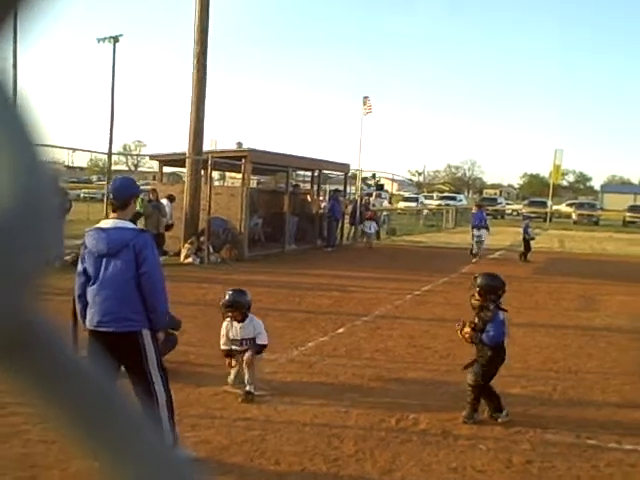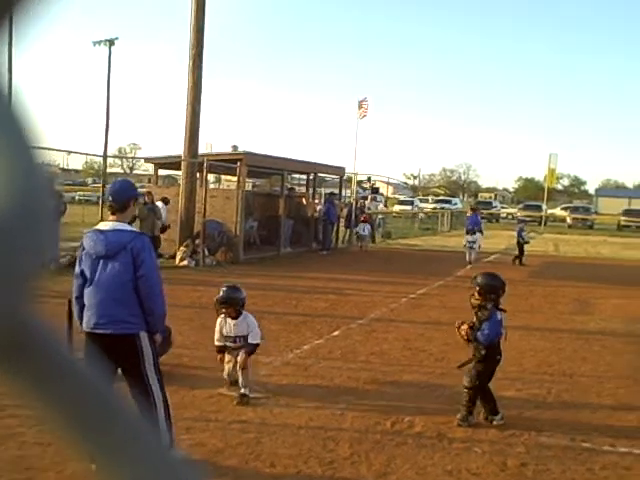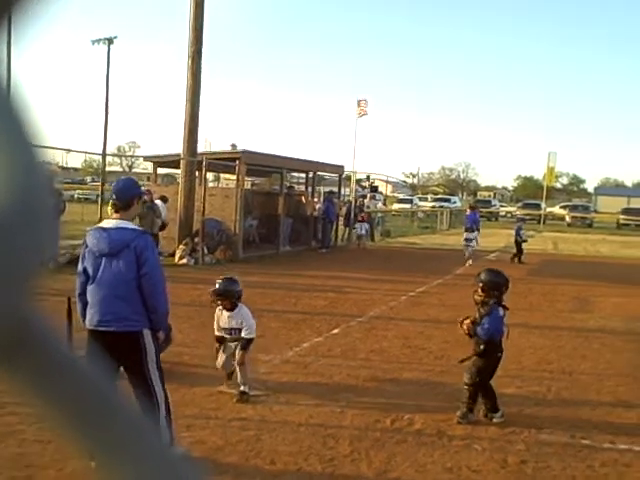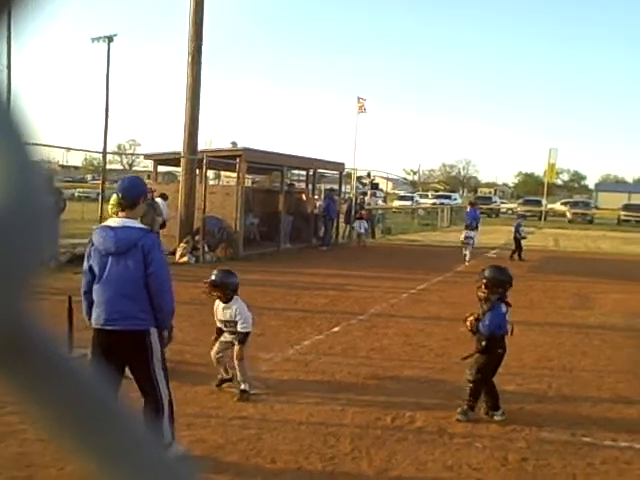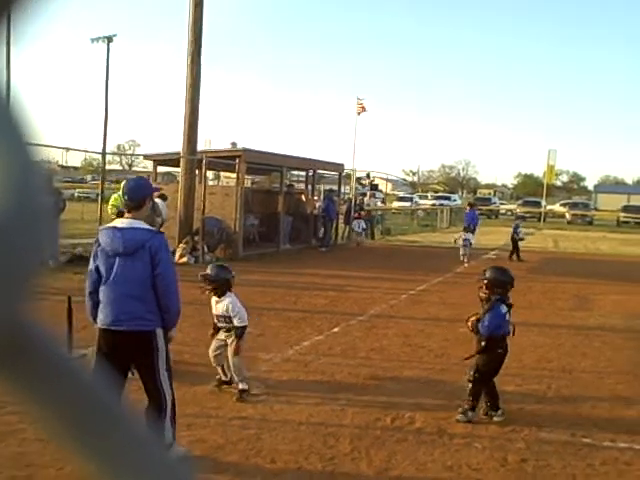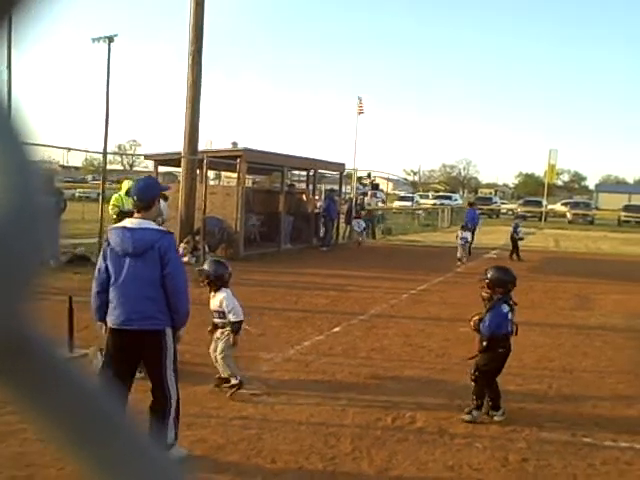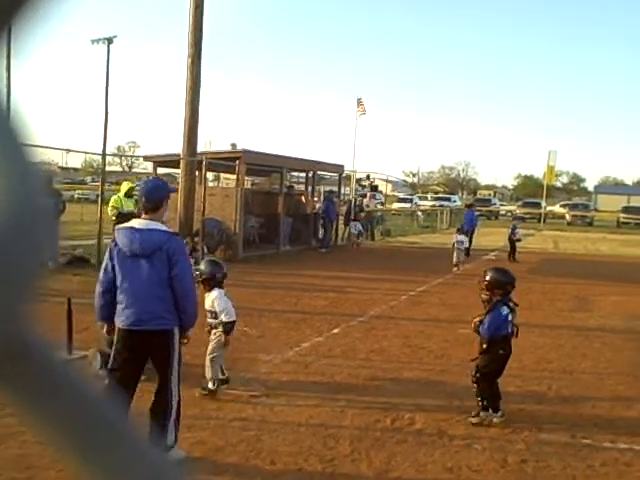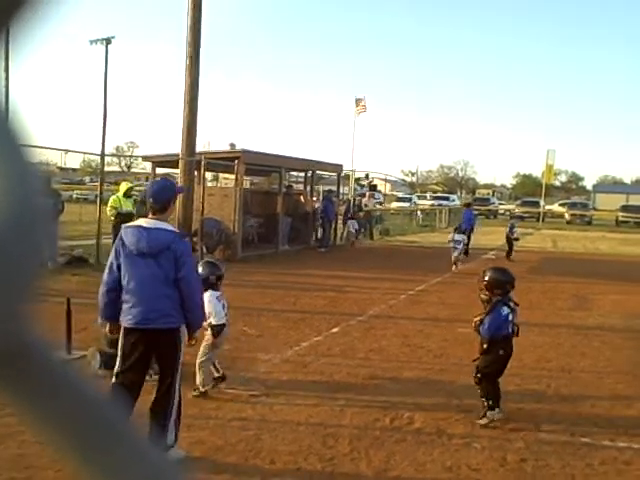
dt=0.1s
person 1, frame 1
left shoulder: (90, 240)
right shoulder: (139, 240)
left elbow: (81, 287)
right elbow: (153, 287)
left wrist: (87, 321)
right wrist: (159, 324)
left hip: (98, 328)
right hip: (133, 328)
right knee: (153, 389)
right ankle: (166, 447)
person 1, frame 2
left shoulder: (88, 241)
right shoulder: (137, 241)
left elbow: (78, 288)
right elbow: (151, 289)
left wrist: (85, 321)
right wrist: (157, 327)
left hip: (95, 329)
right hip: (131, 330)
right knee: (150, 390)
person 1, frame 3
left shoulder: (91, 239)
right shoulder: (140, 240)
left elbow: (81, 285)
right elbow: (154, 287)
left wrist: (88, 319)
right wrist: (160, 325)
left hip: (98, 327)
right hip: (135, 327)
right knee: (151, 389)
person 1, frame 4
left shoulder: (97, 237)
right shoulder: (146, 239)
left elbow: (87, 285)
right elbow: (160, 286)
left wrist: (93, 317)
right wrist: (165, 323)
left hip: (103, 326)
right hip: (140, 326)
right knee: (155, 389)
right ankle: (162, 446)
person 1, frame 5
left shoulder: (103, 237)
right shoulder: (154, 240)
left elbow: (92, 284)
right elbow: (167, 286)
left wrist: (98, 317)
right wrist: (170, 323)
left hip: (110, 325)
right hip: (147, 326)
right knee: (159, 388)
right ankle: (163, 445)
person 1, frame 6
left shoulder: (112, 237)
right shoulder: (162, 240)
left elbow: (100, 284)
right elbow: (176, 286)
left wrist: (103, 318)
right wrist: (179, 322)
left hip: (119, 325)
right hip: (156, 326)
left knee: (112, 388)
right knee: (165, 389)
right ankle: (163, 446)
person 1, frame 7
left shoulder: (119, 238)
right shoulder: (170, 241)
left elbow: (105, 284)
right elbow: (184, 287)
left wrist: (106, 318)
right wrist: (187, 323)
left hip: (126, 325)
right hip: (163, 326)
left knee: (117, 385)
right knee: (167, 388)
right ankle: (162, 448)
person 1, frame 8
left shoulder: (125, 236)
right shoulder: (176, 242)
left elbow: (110, 283)
right elbow: (190, 288)
left wrist: (110, 317)
right wrist: (194, 324)
left hip: (132, 324)
right hip: (168, 325)
left knee: (123, 384)
right knee: (168, 388)
right ankle: (161, 447)
person 2, frame 1
left shoulder: (493, 314)
right shoulder: (484, 309)
left elbow: (491, 338)
right elbow: (481, 328)
left wrist: (472, 335)
right wrist: (470, 329)
left hip: (492, 355)
right hip: (486, 354)
left knee: (475, 381)
right knee: (482, 383)
left ankle: (471, 413)
right ankle: (498, 411)
person 2, frame 2
left shoulder: (491, 314)
right shoulder: (483, 309)
left elbow: (486, 337)
left wrist: (469, 334)
right wrist: (467, 328)
left hip: (488, 355)
right hip: (484, 354)
left knee: (471, 382)
right knee: (480, 384)
left ankle: (466, 415)
right ankle: (493, 414)
person 2, frame 3
left shoulder: (493, 310)
right shoulder: (489, 305)
left elbow: (485, 332)
left wrist: (470, 328)
right wrist: (472, 323)
left hip: (488, 351)
right hip: (488, 350)
left knee: (472, 380)
right knee: (482, 381)
left ankle: (467, 412)
right ankle: (493, 411)
person 2, frame 4
left shoulder: (495, 306)
right shoulder: (493, 302)
left elbow: (486, 328)
left wrist: (473, 325)
right wrist: (475, 321)
left hip: (491, 348)
right hip: (492, 347)
left knee: (475, 376)
right knee: (485, 378)
left ankle: (468, 409)
right ankle: (495, 409)
person 2, frame 5
left shoulder: (495, 307)
right shoulder: (500, 302)
left elbow: (486, 329)
left wrist: (474, 325)
right wrist: (477, 320)
left hip: (492, 348)
right hip: (497, 347)
left knee: (476, 376)
right knee: (486, 378)
left ankle: (470, 410)
right ankle: (494, 409)
person 2, frame 6
left shoulder: (497, 306)
right shoulder: (503, 302)
left elbow: (487, 329)
left wrist: (476, 324)
right wrist: (480, 320)
left hip: (494, 347)
right hip: (501, 346)
left knee: (478, 375)
right knee: (489, 377)
left ankle: (475, 409)
right ankle: (495, 409)
person 2, frame 7
left shoulder: (497, 308)
right shoulder: (505, 303)
left elbow: (486, 331)
left wrist: (476, 326)
right wrist: (482, 321)
left hip: (495, 349)
right hip: (502, 347)
left knee: (479, 376)
right knee: (490, 378)
left ankle: (484, 411)
right ankle: (495, 410)
person 2, frame 8
left shoulder: (497, 308)
right shoulder: (505, 302)
left elbow: (487, 332)
left wrist: (477, 326)
right wrist: (483, 321)
left hip: (496, 349)
right hip: (504, 346)
left knee: (481, 376)
right knee: (491, 378)
left ankle: (491, 410)
right ankle: (494, 408)
person 3, frame 1
left shoulder: (254, 322)
right shoulder: (227, 323)
left elbow: (262, 341)
right elbow: (225, 343)
left wrist: (253, 354)
right wrist: (228, 357)
left hip: (251, 350)
right hip: (236, 353)
left knee: (249, 363)
right knee: (232, 382)
left ankle: (250, 390)
right ankle: (248, 380)
person 3, frame 2
left shoulder: (248, 319)
right shoulder: (221, 320)
left elbow: (254, 340)
right elbow: (219, 339)
left wrist: (246, 355)
right wrist: (220, 353)
left hip: (245, 348)
right hip: (230, 349)
left knee: (243, 365)
right knee: (228, 377)
left ankle: (244, 392)
right ankle: (236, 379)
person 3, frame 3
left shoulder: (244, 313)
right shoulder: (219, 311)
left elbow: (249, 335)
right elbow: (218, 330)
left wrist: (242, 351)
right wrist: (218, 343)
left hip: (242, 341)
right hip: (228, 341)
left knee: (240, 362)
right knee: (222, 363)
left ankle: (244, 389)
right ankle: (231, 372)
person 3, frame 4
left shoulder: (238, 306)
right shoulder: (218, 303)
left elbow: (245, 328)
left wrist: (240, 346)
right wrist: (217, 335)
left hip: (240, 335)
right hip: (227, 334)
left knee: (238, 359)
right knee: (216, 354)
left ankle: (245, 387)
right ankle: (226, 375)
person 3, frame 5
left shoulder: (231, 301)
right shoulder: (214, 299)
left elbow: (241, 322)
left wrist: (237, 341)
right wrist: (214, 330)
left hip: (234, 333)
right hip: (223, 331)
left knee: (233, 358)
right knee: (214, 353)
left ankle: (244, 387)
right ankle: (225, 378)
person 3, frame 6
left shoulder: (225, 296)
right shoulder: (213, 294)
left elbow: (237, 317)
left wrist: (234, 335)
right wrist: (213, 326)
left hip: (229, 329)
right hip: (220, 328)
left knee: (222, 353)
right knee: (214, 351)
left ankle: (236, 380)
right ankle: (225, 376)
person 3, frame 7
left shoulder: (217, 296)
right shoulder: (211, 294)
left elbow: (229, 316)
left wrist: (227, 334)
right wrist: (211, 327)
left hip: (222, 330)
right hip: (217, 329)
left knee: (212, 356)
right knee: (216, 354)
left ankle: (211, 386)
right ankle: (222, 377)
person 3, frame 8
left shoulder: (209, 297)
right shoulder: (217, 294)
left elbow: (218, 320)
left wrist: (215, 337)
left hip: (215, 332)
right hip: (215, 331)
left knee: (203, 359)
right knee: (208, 356)
left ankle: (202, 388)
right ankle: (219, 375)
